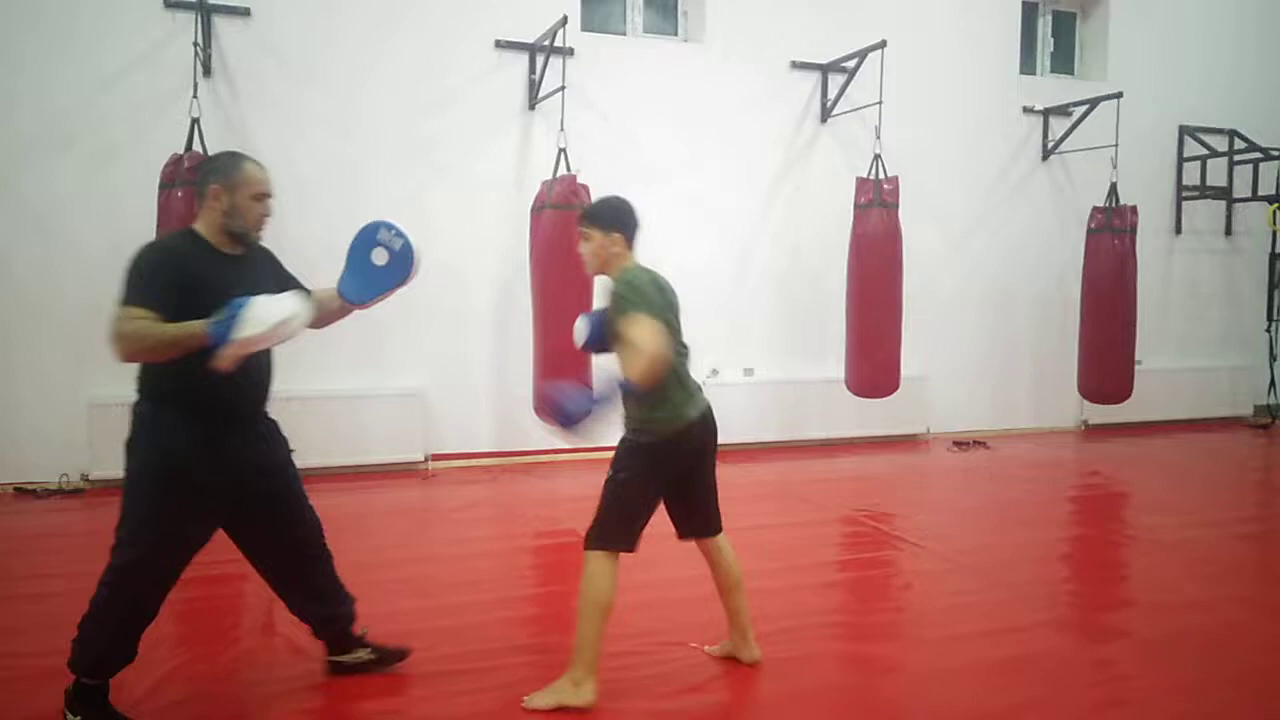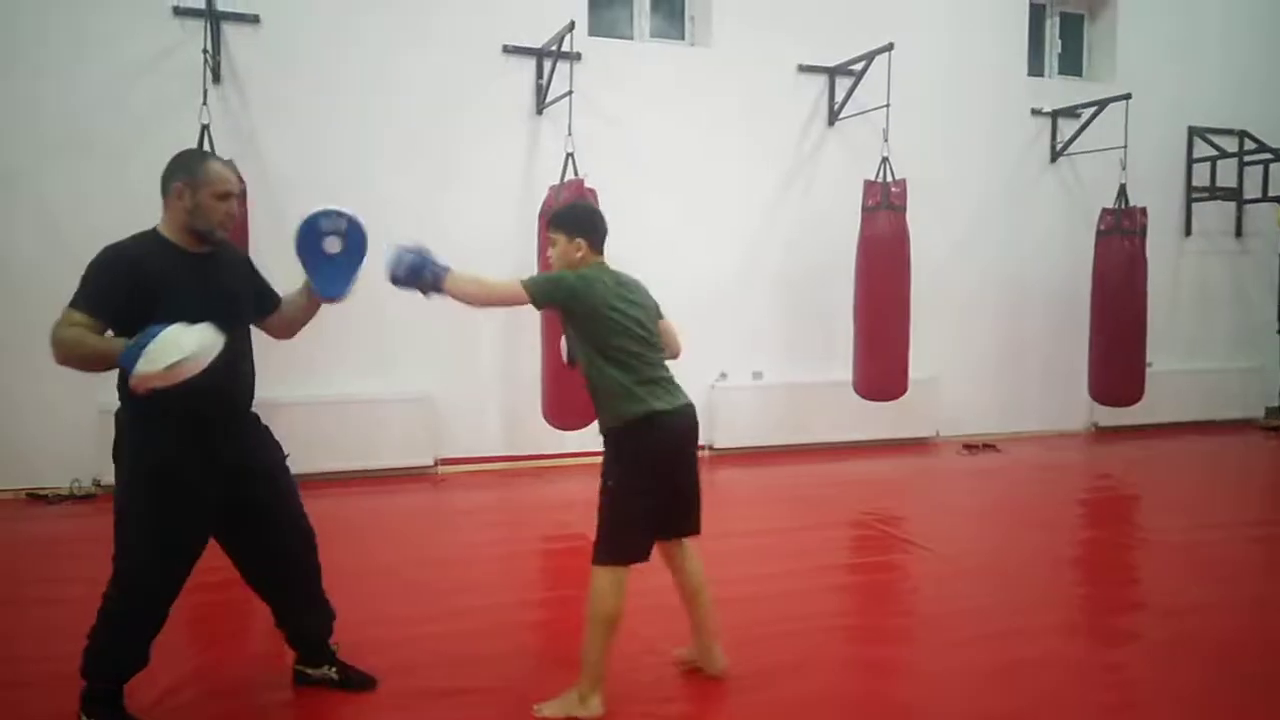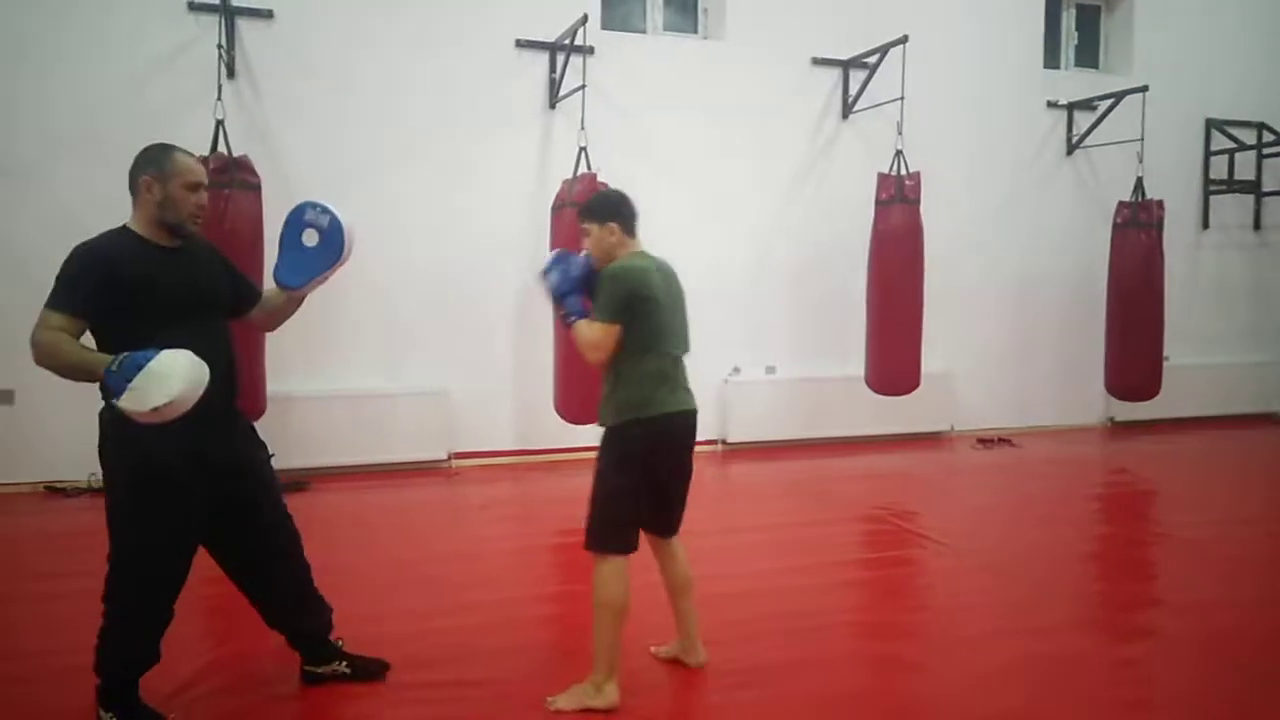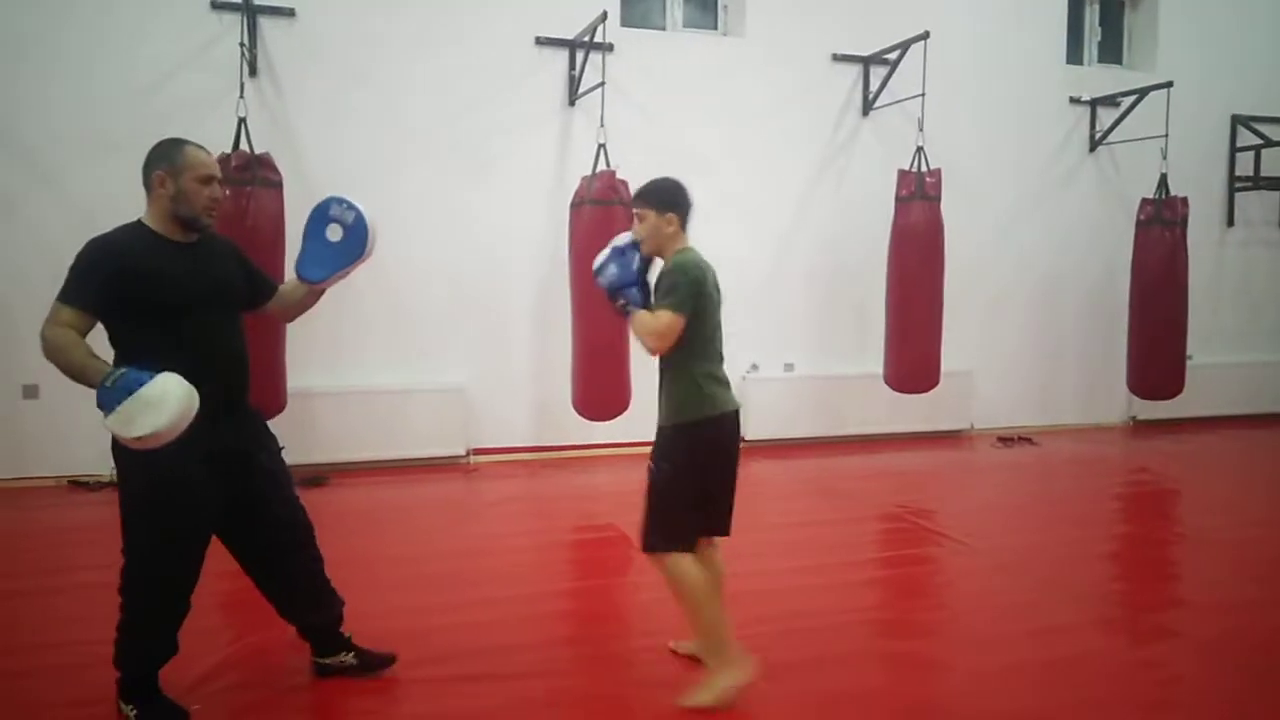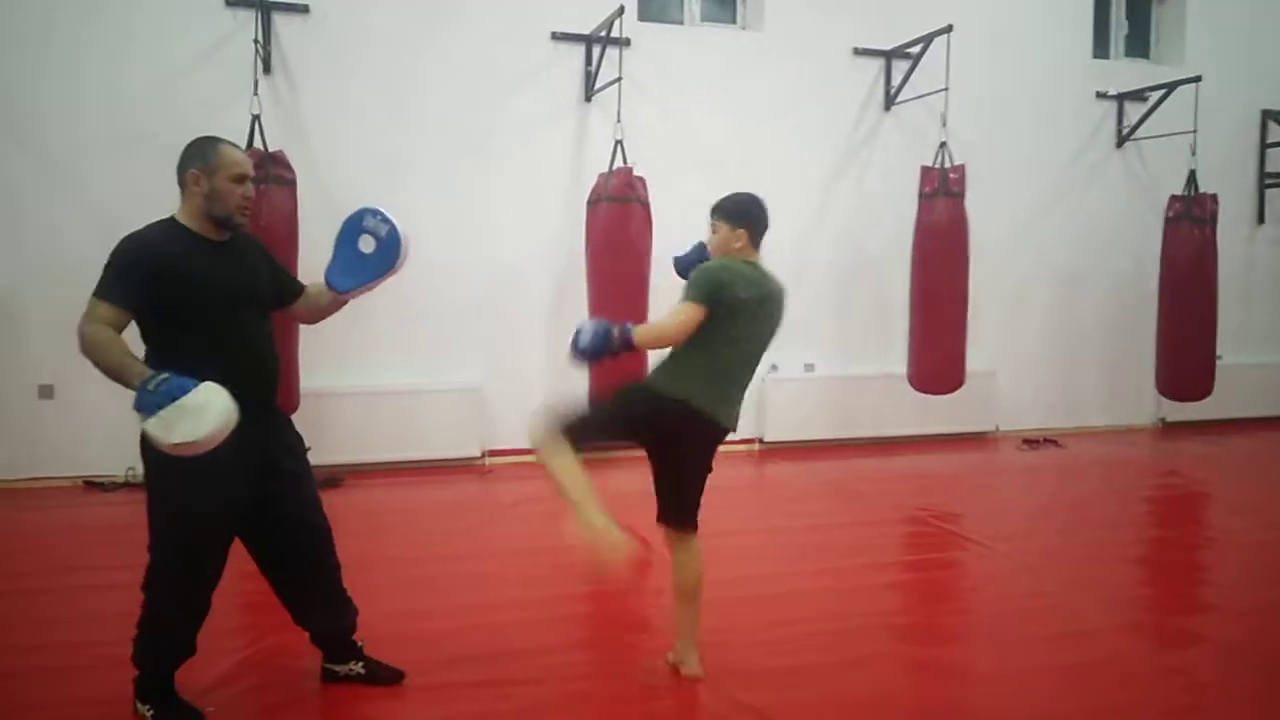
dt=0.3s
person 1, frame 1
left shoulder: (258, 261)
right shoulder: (166, 258)
left elbow: (313, 311)
right elbow: (129, 340)
right wrist: (212, 329)
left hip: (247, 436)
right hip: (176, 443)
left knee: (298, 539)
right knee: (143, 567)
left ankle: (344, 643)
person 1, frame 2
left shoulder: (231, 262)
right shoulder: (127, 261)
left elbow: (282, 322)
right elbow: (66, 341)
left wrist: (320, 286)
right wrist: (127, 352)
left hip: (238, 439)
right hip: (162, 449)
left knee: (290, 544)
right knee: (146, 576)
left ankle: (315, 657)
person 1, frame 3
left shoulder: (205, 256)
right shoulder: (100, 258)
left elbow: (263, 314)
right elbow: (47, 341)
right wrist: (109, 367)
left hip: (224, 434)
right hip: (148, 444)
left knee: (274, 544)
right knee: (146, 571)
left ankle: (320, 653)
person 1, frame 4
left shoulder: (220, 250)
right shoulder: (113, 254)
left elbow: (280, 305)
right elbow: (57, 333)
right wrist: (106, 378)
left hip: (237, 429)
right hip: (162, 442)
left knee: (286, 535)
right knee: (161, 566)
left ankle: (330, 644)
person 1, frame 5
left shoulder: (249, 249)
right shoulder: (148, 251)
left elbow: (305, 305)
right elbow: (94, 330)
right wrist: (146, 379)
left hip: (264, 428)
left knee: (307, 541)
right knee: (185, 564)
left ankle: (340, 652)
person 2, frame 1
left shoulder: (628, 288)
right shoulder: (656, 283)
left elbow: (653, 352)
left wrist: (607, 394)
right wrist: (608, 332)
left hip: (655, 437)
right hip: (697, 422)
left knee: (601, 550)
right knee: (709, 536)
left ankle: (579, 681)
right ankle: (743, 641)
person 2, frame 2
left shoulder: (571, 284)
right shoulder: (633, 288)
left elbow: (489, 294)
right elbow: (671, 347)
left wrist: (432, 275)
left hip: (636, 433)
right hip: (679, 419)
left knee: (610, 564)
right knee: (676, 542)
right ankle: (707, 650)
person 2, frame 3
left shoulder: (622, 276)
right shoulder: (661, 271)
left elbow: (596, 350)
left wrist: (570, 300)
right wrist: (588, 294)
left hip: (636, 425)
right hip: (677, 417)
left knee: (610, 551)
right knee: (664, 536)
left ankle: (601, 684)
right ankle: (689, 643)
person 2, frame 4
left shoulder: (679, 271)
right shoulder: (694, 267)
left elbow: (657, 340)
left wrist: (625, 296)
right wrist: (635, 288)
left hip: (692, 422)
right hip: (715, 417)
left knee: (667, 547)
right knee: (703, 536)
left ankle: (730, 662)
right ankle: (713, 643)
person 2, frame 5
left shoulder: (714, 272)
right shoulder: (777, 293)
left elbow: (674, 330)
left wrist: (618, 337)
left hip: (666, 401)
right hip: (709, 420)
left knee: (553, 439)
right knee: (682, 531)
left ankle: (602, 527)
right ankle: (687, 652)
